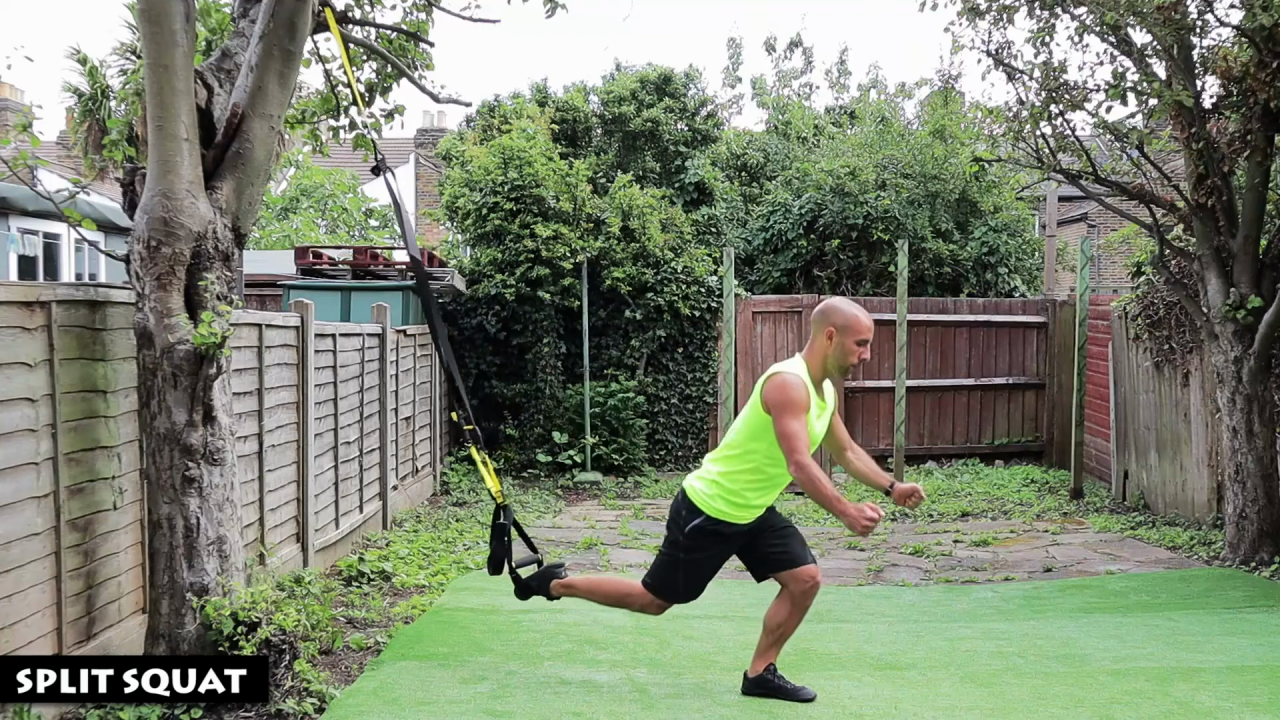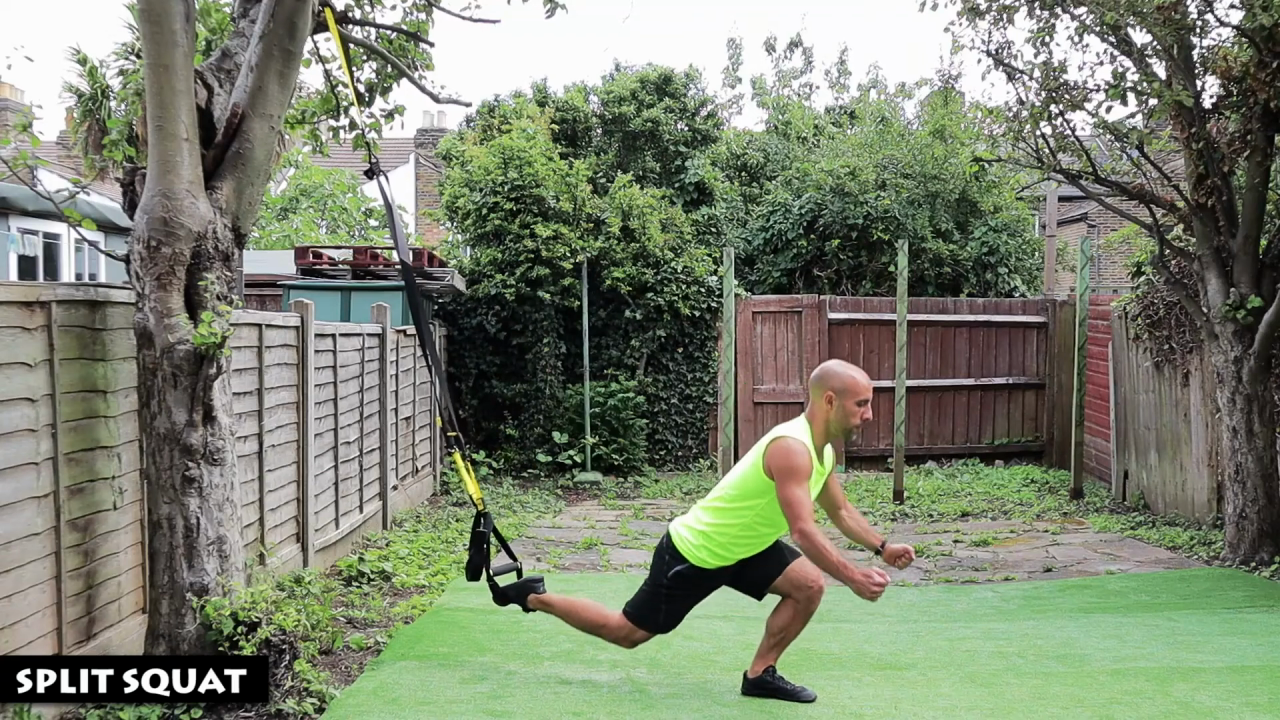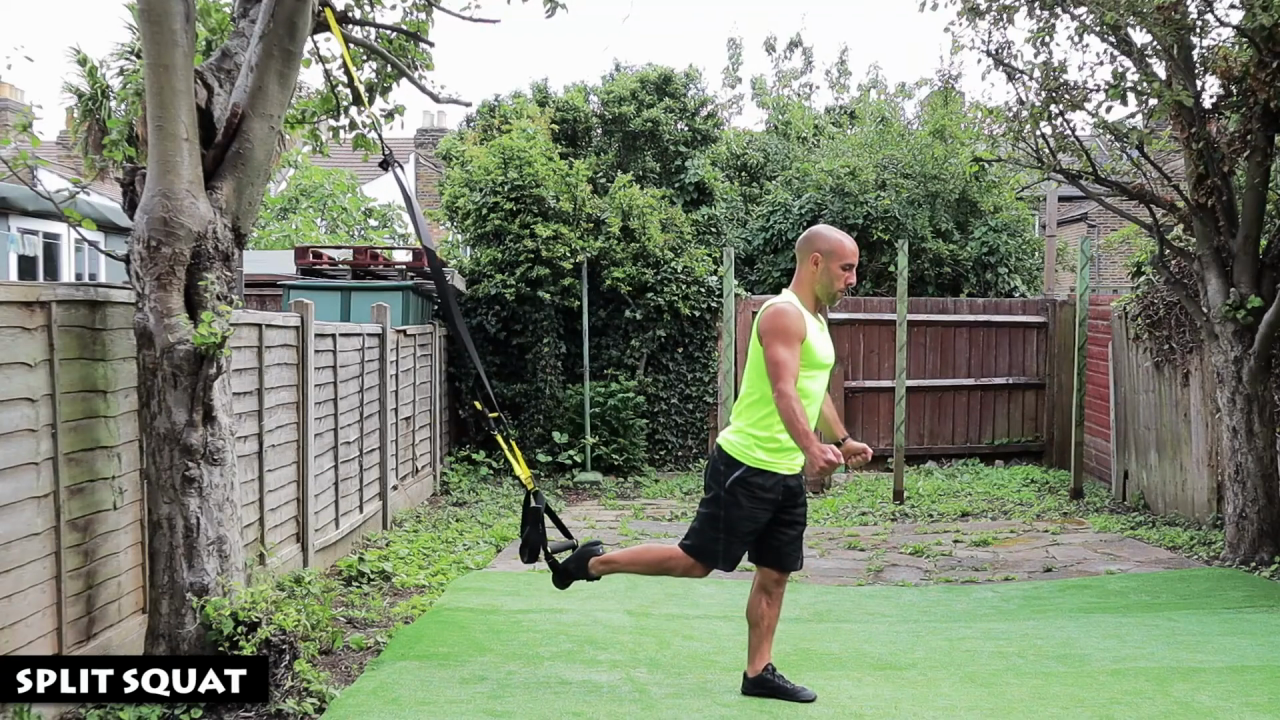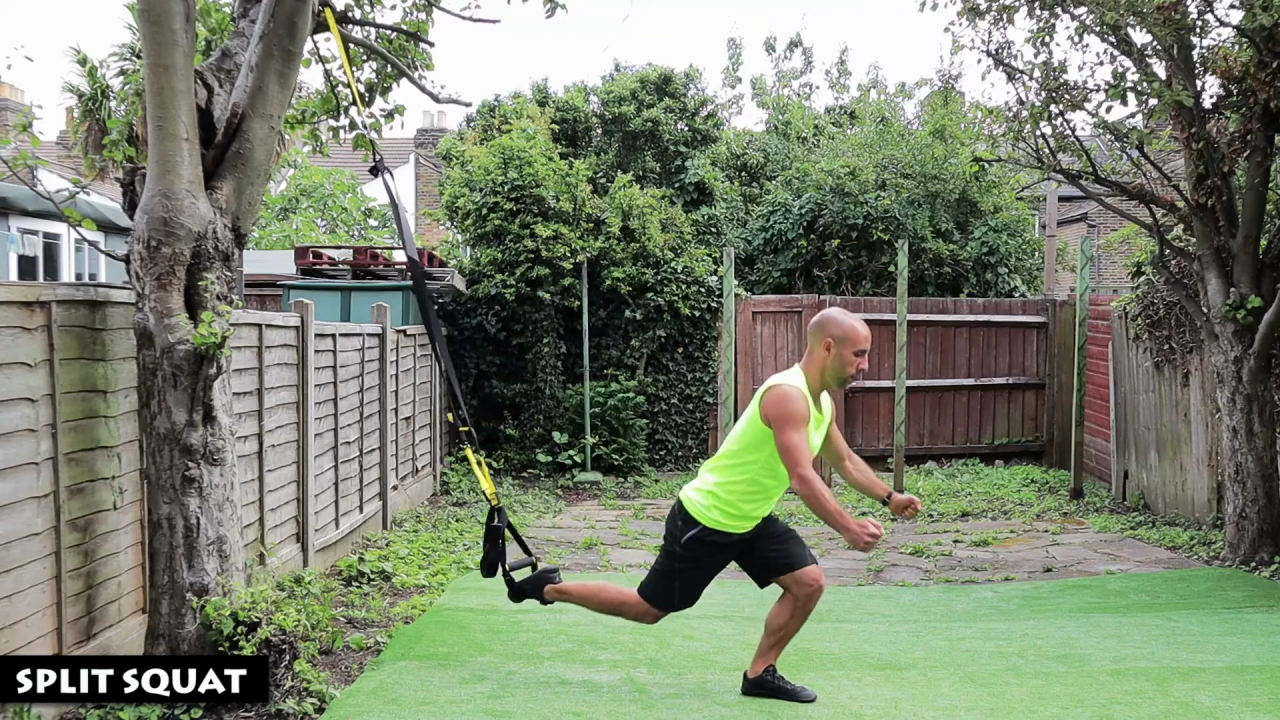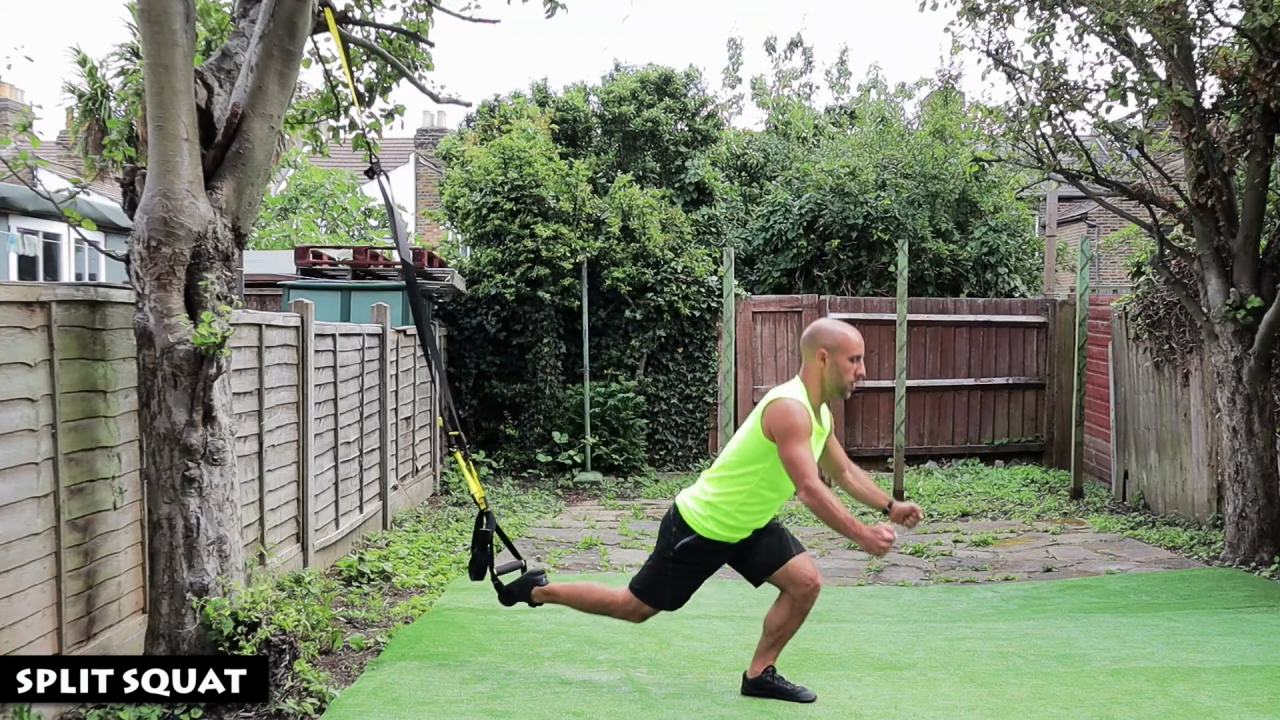
dt=1s
person 1, frame 1
left shoulder: (825, 389)
right shoulder: (788, 383)
left elbow: (847, 452)
right elbow: (799, 464)
left wrist: (892, 487)
right wrist: (847, 512)
left hip: (752, 510)
right hip: (709, 510)
left knee: (805, 579)
right knee: (652, 599)
left ankle: (759, 674)
right ankle: (556, 582)
person 1, frame 2
left shoulder: (821, 449)
right shoulder: (792, 448)
left elbow: (840, 510)
right elbow: (804, 531)
left wrist: (882, 548)
right wrist: (854, 578)
left hip: (737, 548)
right hip: (694, 554)
left knee: (808, 586)
right knee: (627, 631)
left ankle: (760, 674)
right ankle: (534, 596)
person 1, frame 3
left shoulder: (814, 320)
right shoulder: (783, 314)
right elbow: (784, 393)
left wrist: (843, 440)
right wrist: (813, 448)
left hip: (785, 473)
right hip: (746, 467)
left knee: (774, 575)
right knee: (694, 561)
left ankle: (759, 673)
right ankle: (595, 562)
person 1, frame 4
left shoulder: (821, 400)
right shoulder: (787, 395)
left elbow: (845, 460)
right elbow: (802, 476)
left wrist: (889, 497)
right wrist: (848, 528)
left hip: (749, 519)
right hip: (706, 520)
left knee: (808, 583)
right knee: (647, 608)
left ankle: (760, 674)
right ankle: (549, 587)
person 1, frame 5
left shoulder: (818, 413)
right shoulder: (789, 407)
left elbow: (845, 472)
right elbow: (810, 490)
left wrist: (889, 507)
right wrist: (862, 536)
left hip: (744, 525)
right hip: (701, 527)
left knee: (805, 582)
right knee: (633, 607)
left ankle: (759, 674)
right ankle: (540, 589)
